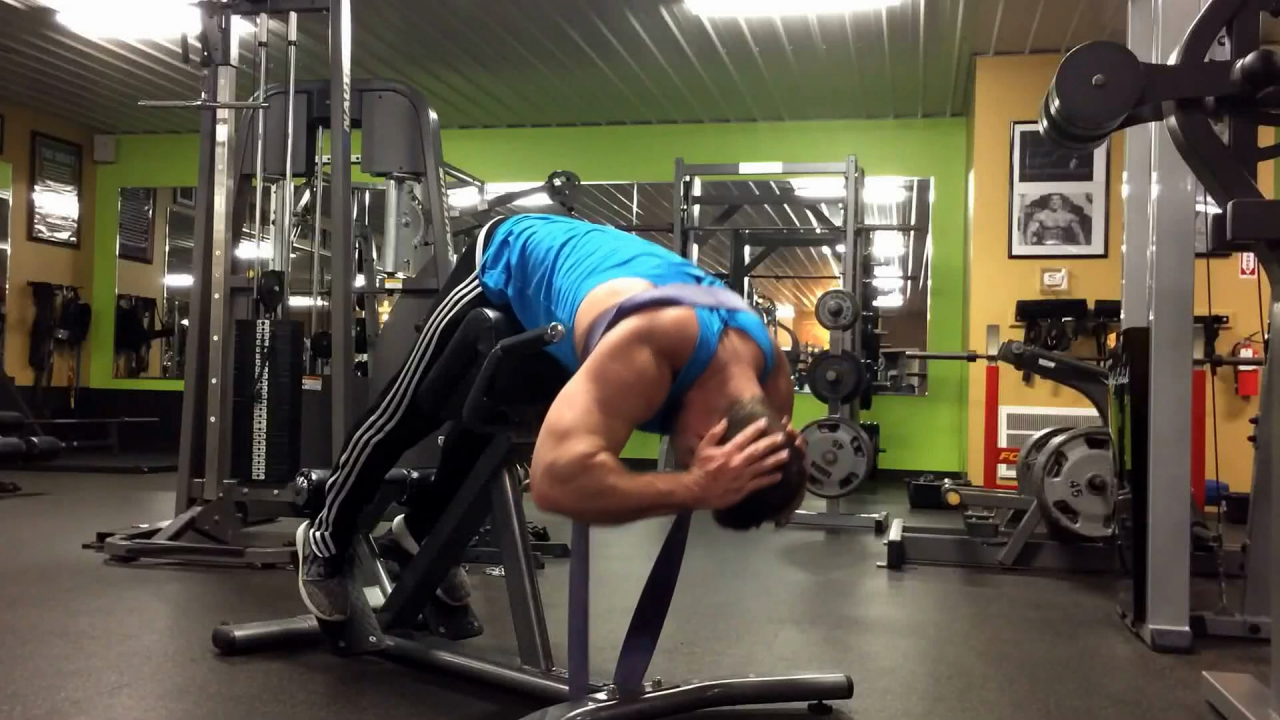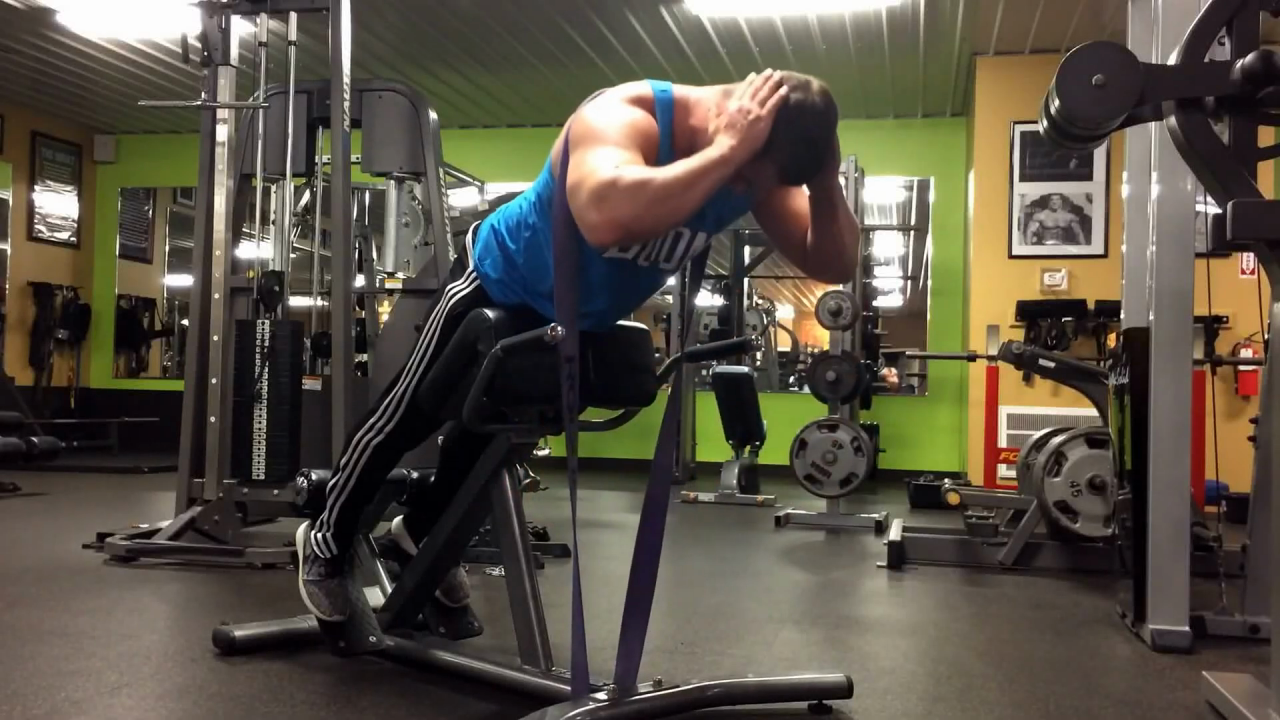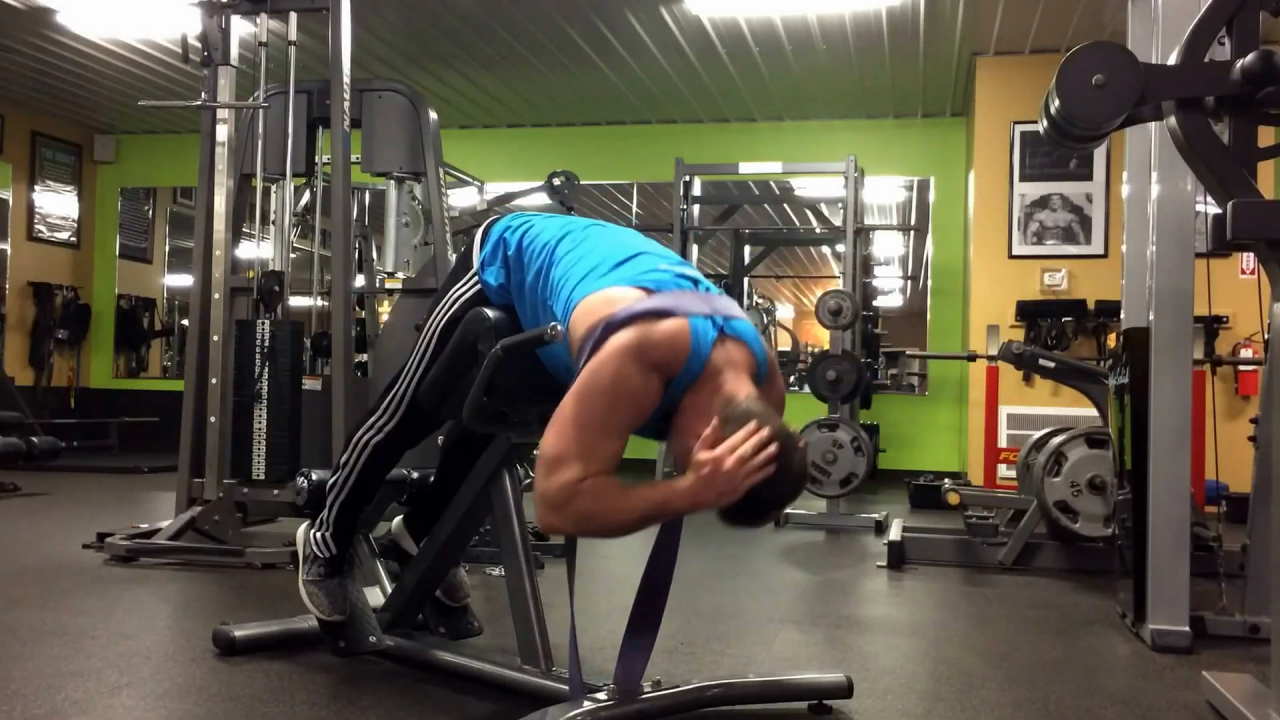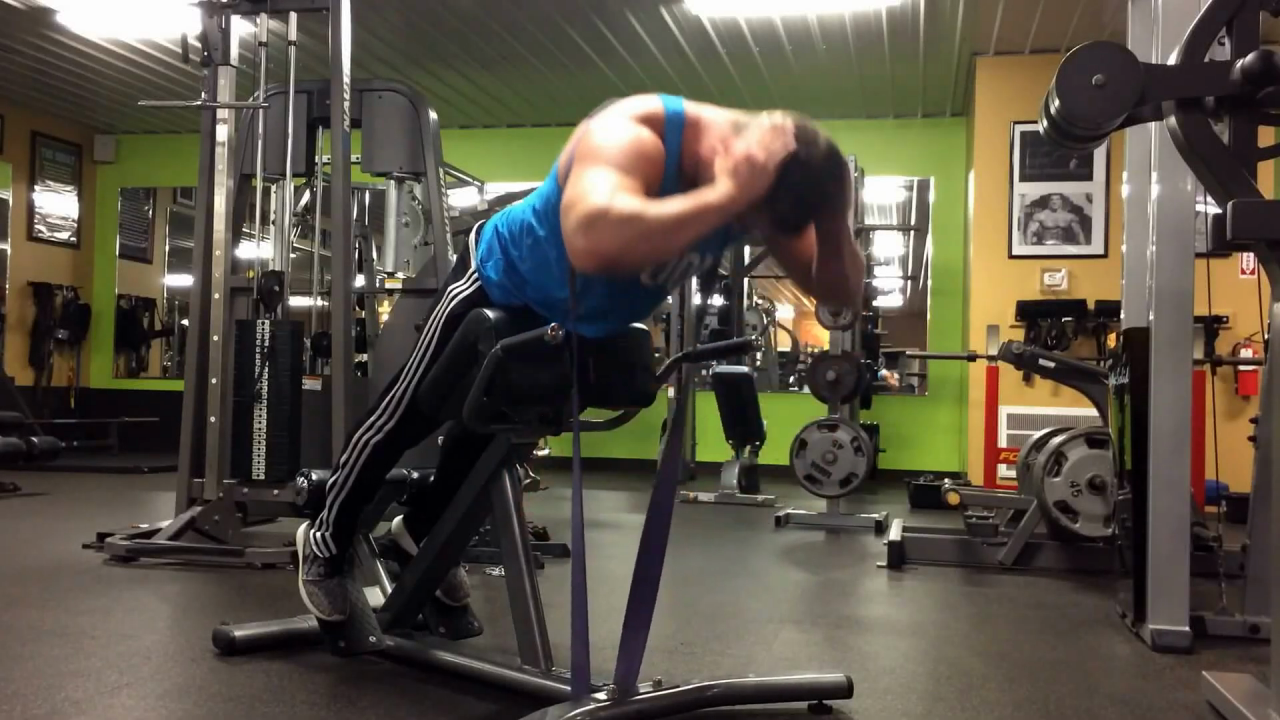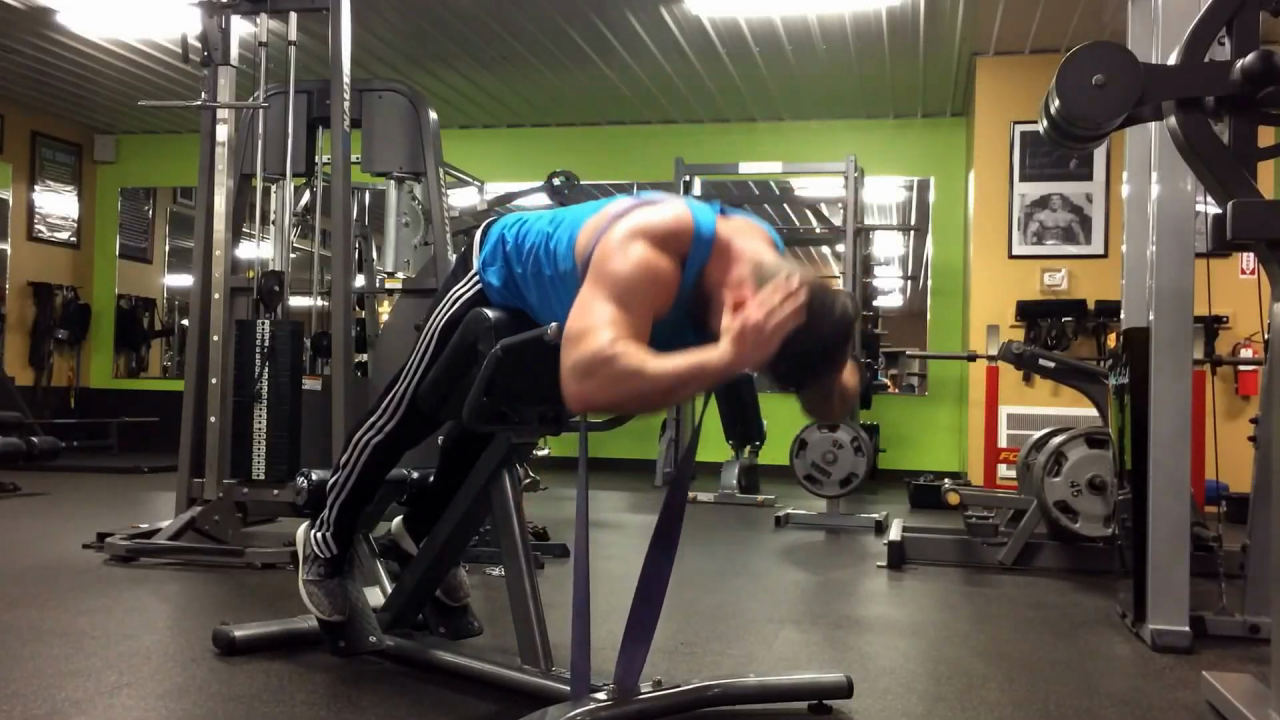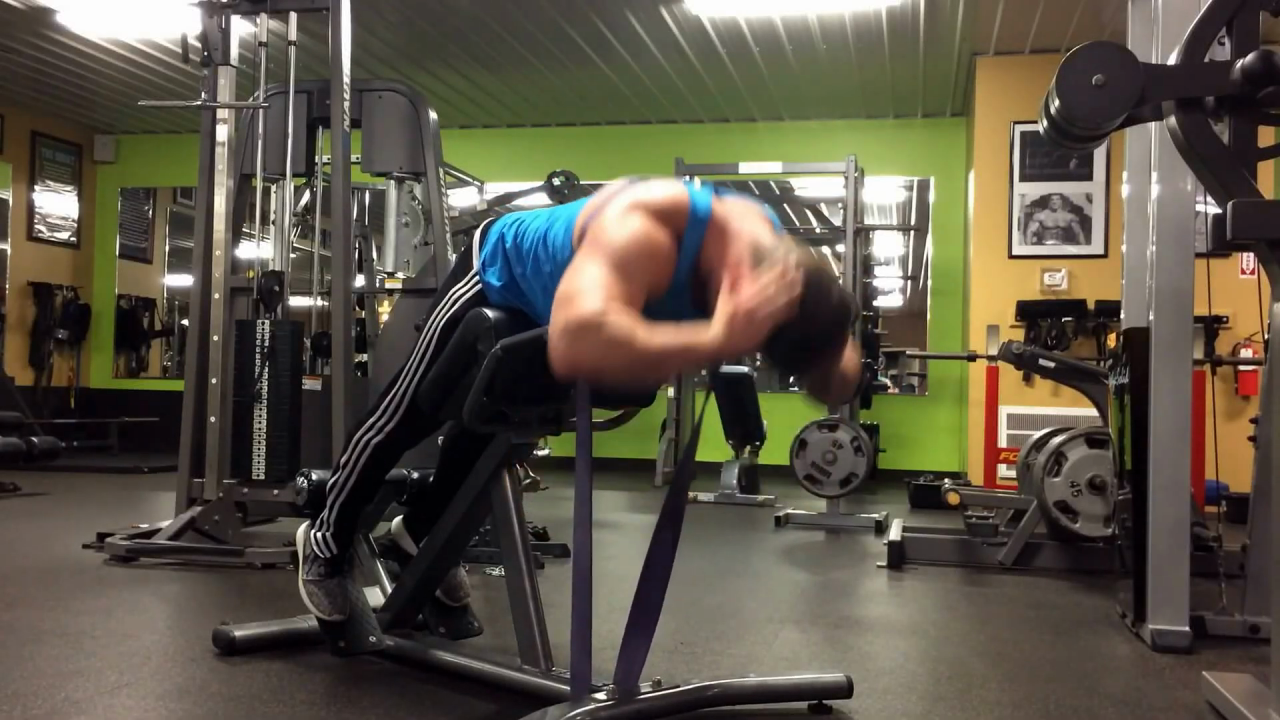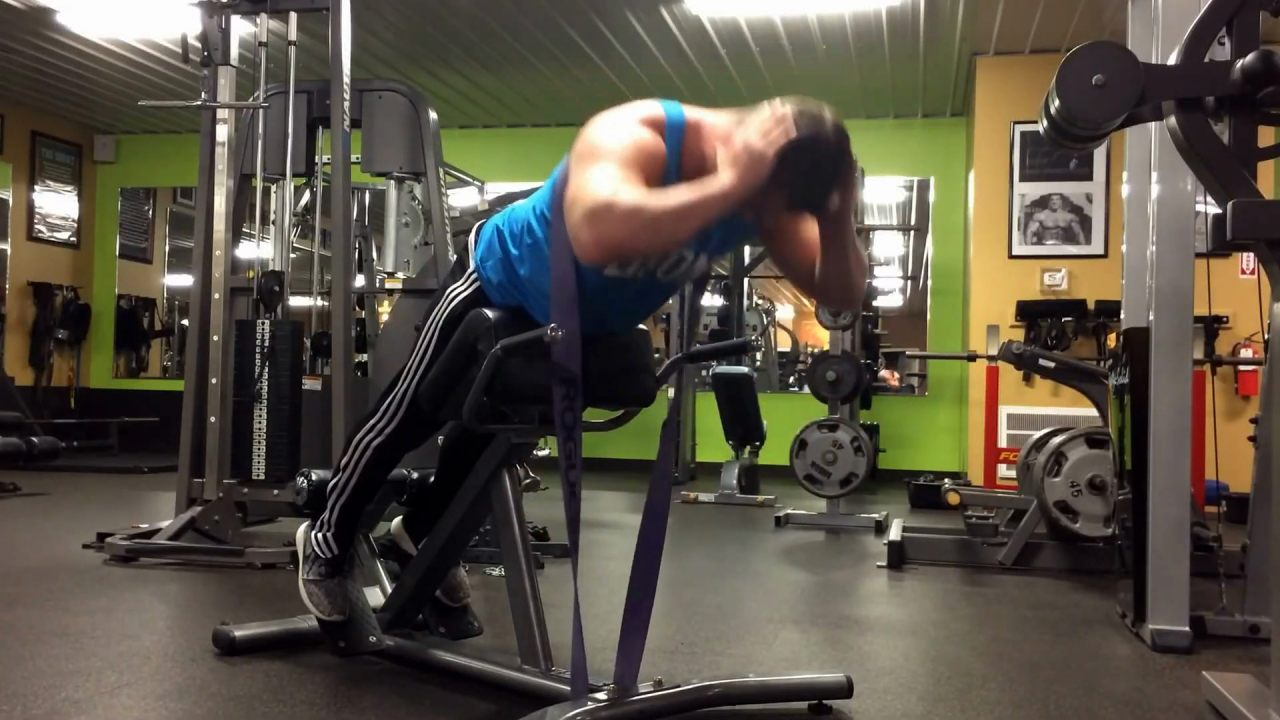
dt=0.7s
person 1, frame 1
left shoulder: (765, 370)
right shoulder: (647, 346)
right elbow: (553, 479)
right wrist: (696, 490)
left hip: (570, 261)
right hip: (509, 270)
right knee: (407, 418)
left ankle: (421, 531)
right ankle: (324, 543)
person 1, frame 2
left shoulder: (751, 172)
right shoulder: (623, 117)
left elbow: (835, 266)
right elbow: (608, 216)
left wrist: (824, 178)
right wrist: (727, 148)
left hip: (582, 322)
right hip: (501, 282)
left knee: (492, 432)
right knee: (403, 423)
left ankle: (420, 532)
right ankle: (327, 542)
person 1, frame 3
left shoulder: (761, 380)
right shoulder: (642, 350)
right elbow: (558, 501)
right wrist: (693, 491)
right hip: (508, 264)
right knee: (407, 419)
left ankle: (422, 531)
right ankle: (326, 545)
person 1, frame 4
left shoulder: (768, 189)
right shoulder: (632, 135)
left elbow: (841, 292)
right elbow: (593, 241)
left wrist: (832, 217)
right wrist: (725, 195)
left hip: (574, 321)
right hip: (501, 283)
left knee: (491, 433)
right knee: (405, 420)
left ankle: (425, 532)
right ankle: (327, 543)
person 1, frame 5
left shoulder: (780, 277)
right shoulder: (650, 252)
left elbow: (838, 389)
right elbow: (587, 379)
left wrist: (837, 388)
right wrist: (723, 357)
left hip: (556, 310)
right hip: (504, 272)
right knee: (410, 415)
left ankle: (423, 530)
right ankle: (326, 544)
person 1, frame 6
left shoulder: (784, 266)
right shoulder: (643, 229)
left elbow: (838, 381)
right elbow: (577, 345)
left wrist: (837, 369)
right wrist: (718, 335)
left hip: (559, 304)
right hip: (505, 276)
right knee: (409, 417)
left ankle: (423, 531)
right ankle: (327, 543)
person 1, frame 7
left shoulder: (760, 191)
right shoulder: (635, 139)
left elbow: (838, 292)
right elbow: (597, 234)
left wrist: (840, 221)
right wrist: (728, 184)
left hip: (573, 327)
right hip: (501, 279)
right knee: (408, 418)
left ankle: (426, 531)
right ankle: (326, 545)
